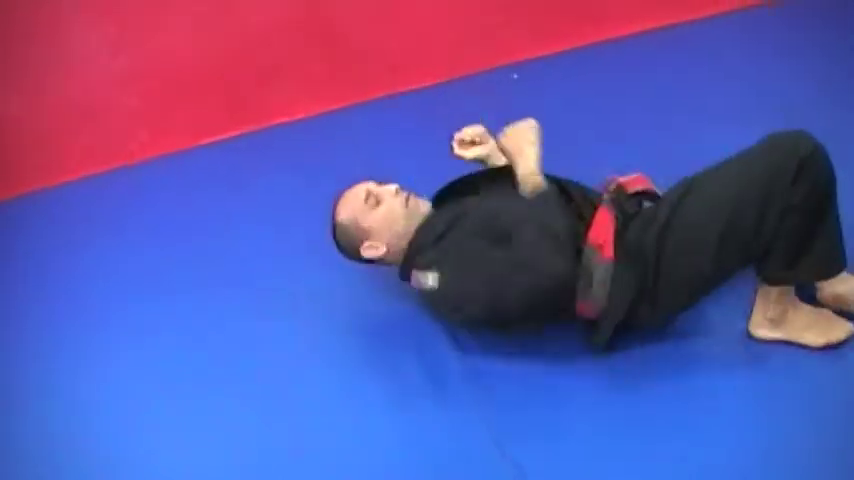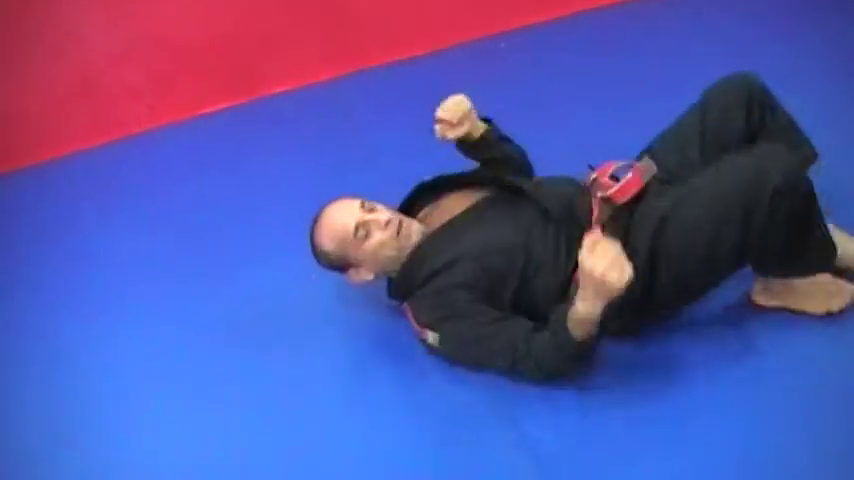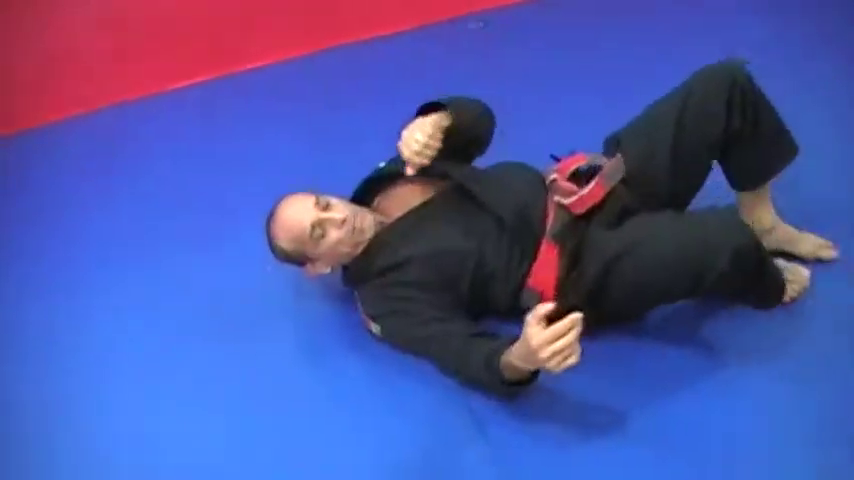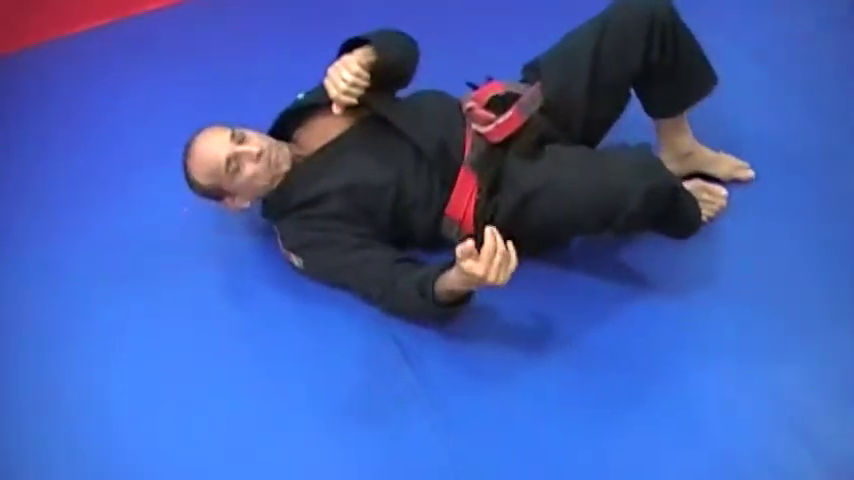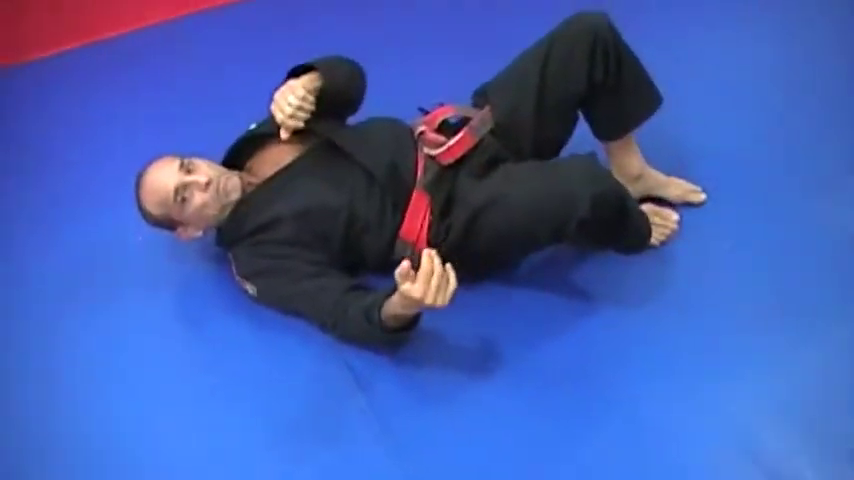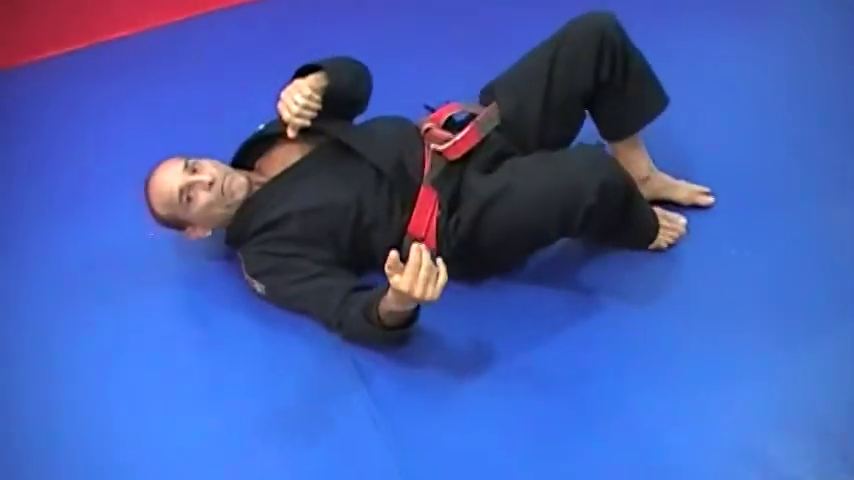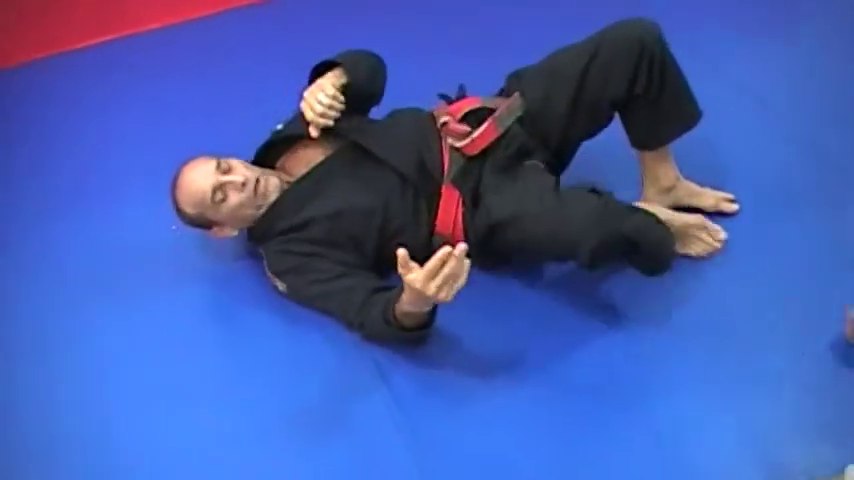
dt=0.3s
person 1, frame 1
left shoulder: (445, 218)
right shoulder: (445, 276)
right elbow: (548, 272)
left wrist: (496, 159)
right wrist: (525, 166)
left hip: (629, 222)
right hip: (636, 269)
left knee: (756, 170)
right knee: (797, 154)
right ankle: (778, 309)
person 1, frame 2
left shoulder: (432, 205)
right shoulder: (437, 307)
left elbow: (518, 173)
right elbow: (546, 358)
left wrist: (472, 129)
right wrist: (590, 303)
left hip: (620, 204)
right hip: (636, 262)
left knee: (740, 94)
right knee: (771, 175)
right ankle: (780, 283)
person 1, frame 3
left shoulder: (402, 171)
right shoulder: (387, 297)
left elbow: (479, 118)
right elbow: (470, 355)
left wrist: (435, 123)
right wrist: (522, 358)
left hip: (595, 185)
right hip: (587, 268)
left knee: (725, 82)
right knee: (723, 242)
left ankle: (762, 223)
right ankle: (760, 279)
person 1, frame 4
left shoulder: (319, 105)
right shoulder: (306, 229)
left elbow: (403, 51)
right elbow: (397, 285)
left wrist: (359, 59)
right wrist: (458, 281)
left hip: (513, 113)
right hip: (505, 198)
right knee: (637, 182)
left ankle: (677, 149)
right ankle: (675, 204)
person 1, frame 5
left shoulder: (268, 137)
right shoulder: (259, 257)
left elbow: (350, 79)
right elbow: (348, 312)
left wrist: (305, 84)
right wrist: (401, 307)
left hip: (465, 137)
right hip: (458, 224)
left knee: (587, 34)
right knee: (583, 188)
left ankle: (630, 171)
right ankle: (629, 227)
person 1, frame 6
left shoulder: (275, 139)
right shoulder: (267, 253)
left elbow: (355, 80)
right elbow: (352, 313)
left wrist: (311, 82)
right wrist: (396, 303)
left hip: (469, 138)
right hip: (466, 222)
left knee: (595, 34)
right knee: (590, 177)
left ankle: (638, 173)
right ankle: (640, 228)
person 1, frame 7
left shoulder: (296, 134)
right shoulder: (289, 253)
left elbow: (369, 69)
right elbow: (372, 313)
left wrist: (331, 81)
right wrist: (413, 300)
left hip: (488, 125)
right hip: (479, 206)
left knee: (635, 40)
right knee: (589, 224)
left ankle: (662, 184)
right ankle: (652, 225)
